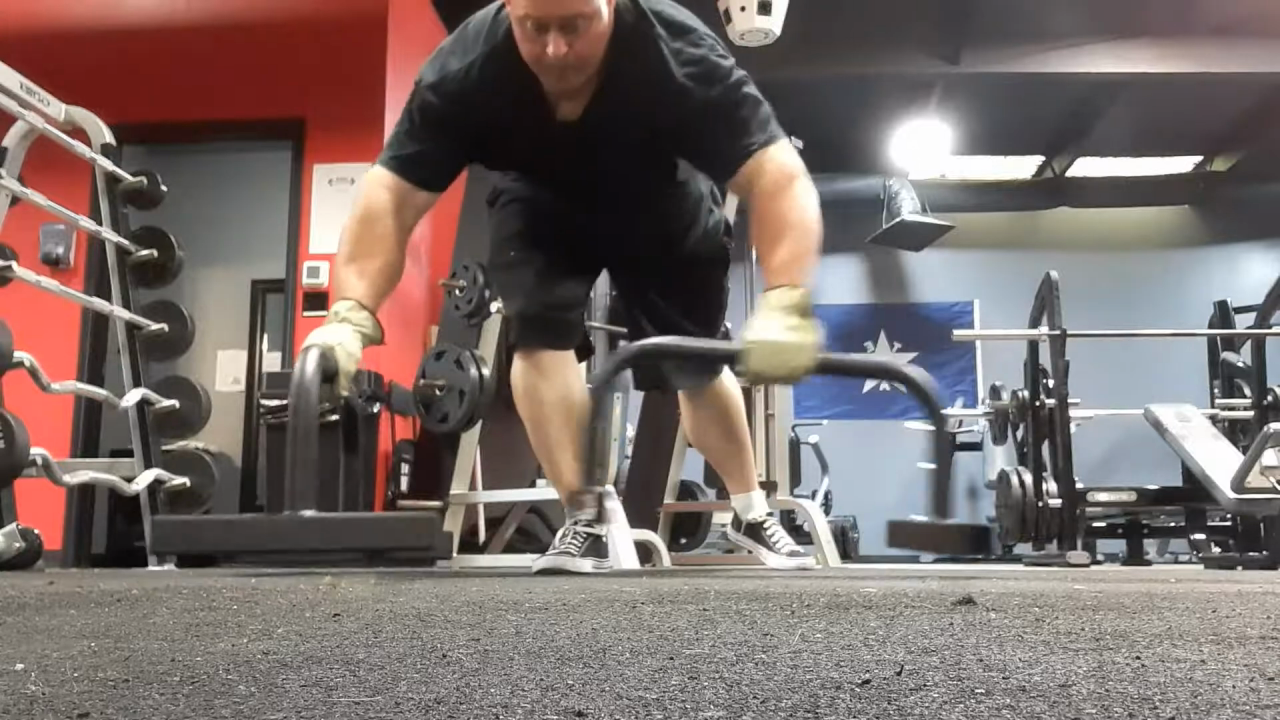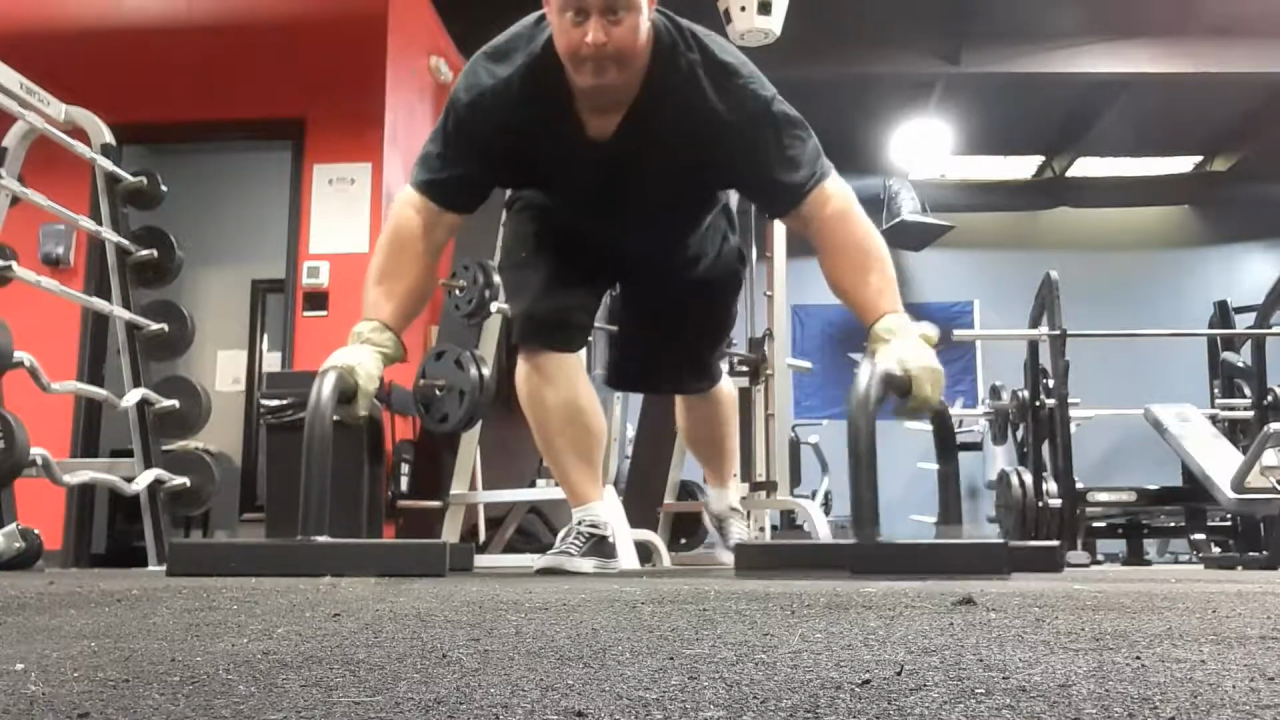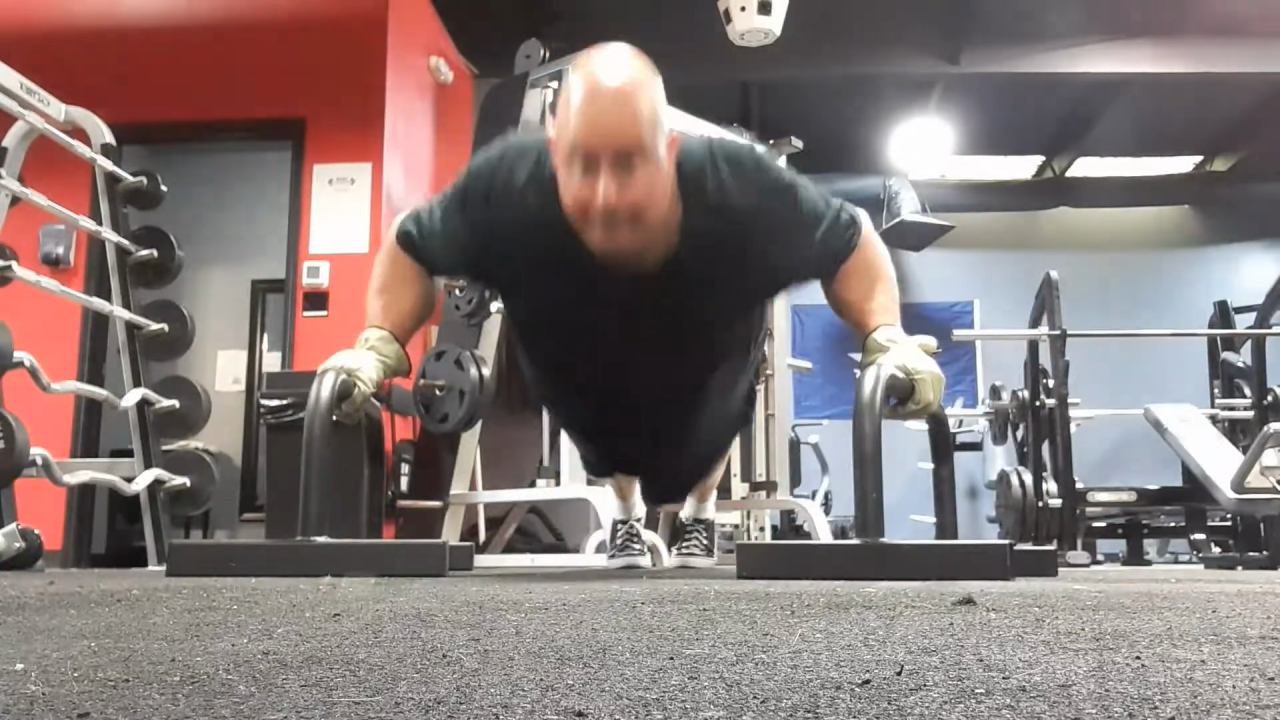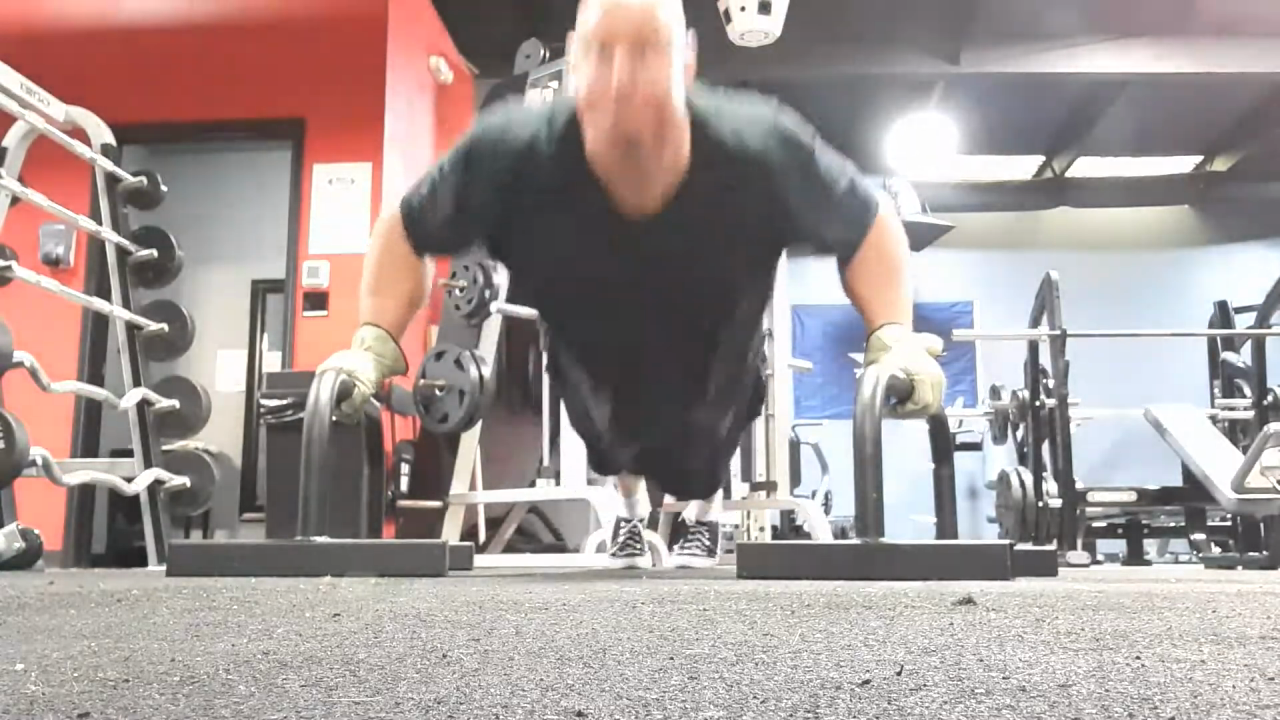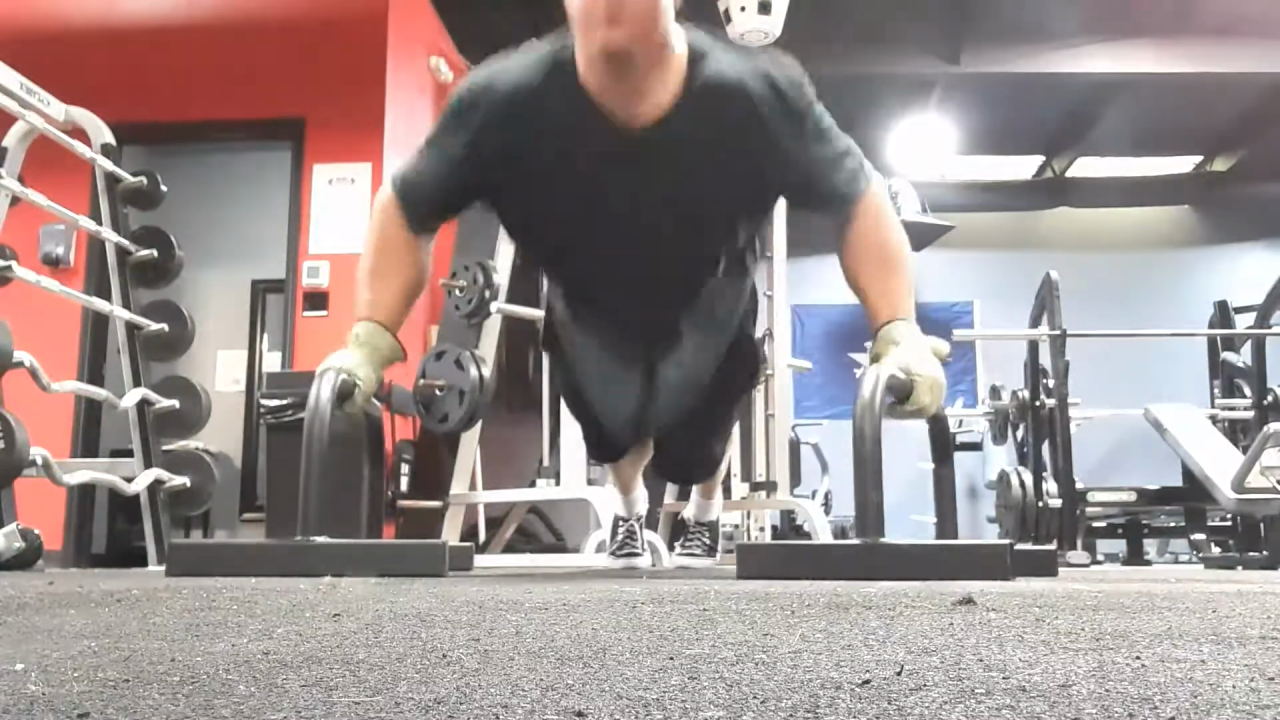
dt=1s
person 1, frame 1
left shoulder: (679, 52)
right shoulder: (464, 69)
left elbow: (776, 176)
right elbow: (392, 196)
left wrist: (784, 306)
right wrist: (351, 317)
left hip: (666, 210)
right hip: (543, 208)
left knee: (696, 361)
right knee: (540, 334)
left ankle: (751, 514)
right ankle: (584, 524)
person 1, frame 2
left shoulder: (718, 81)
right shoulder: (499, 80)
left elbow: (822, 205)
right elbow: (423, 215)
left wrist: (892, 328)
right wrist: (373, 338)
left hip: (682, 231)
right hip: (558, 224)
left knee: (695, 371)
right knee: (544, 337)
left ankle: (725, 504)
right ankle: (590, 524)
person 1, frame 3
left shoulder: (743, 191)
right shoulder: (505, 189)
left elbow: (848, 243)
right elbow: (411, 246)
left wrist: (890, 341)
right wrist: (377, 348)
left hip: (703, 396)
right hip: (587, 390)
left knee: (695, 462)
right knee: (612, 460)
left ankle: (698, 517)
right ankle: (627, 519)
person 1, frame 4
left shoulder: (760, 150)
right shoulder: (510, 155)
left elbow: (866, 220)
right elbow: (408, 230)
left wrist: (893, 340)
right wrist: (372, 347)
left hip: (711, 373)
right hip: (597, 368)
left knee: (699, 467)
right knee: (615, 459)
left ankle: (702, 522)
right ankle: (628, 522)
person 1, frame 5
left shoulder: (756, 88)
right shoulder: (505, 99)
left elbow: (858, 197)
right elbow: (407, 208)
left wrist: (899, 335)
right wrist: (370, 341)
left hip: (706, 318)
right hip: (590, 320)
left knee: (696, 446)
right knee: (615, 437)
left ankle: (702, 520)
right ankle: (630, 515)
